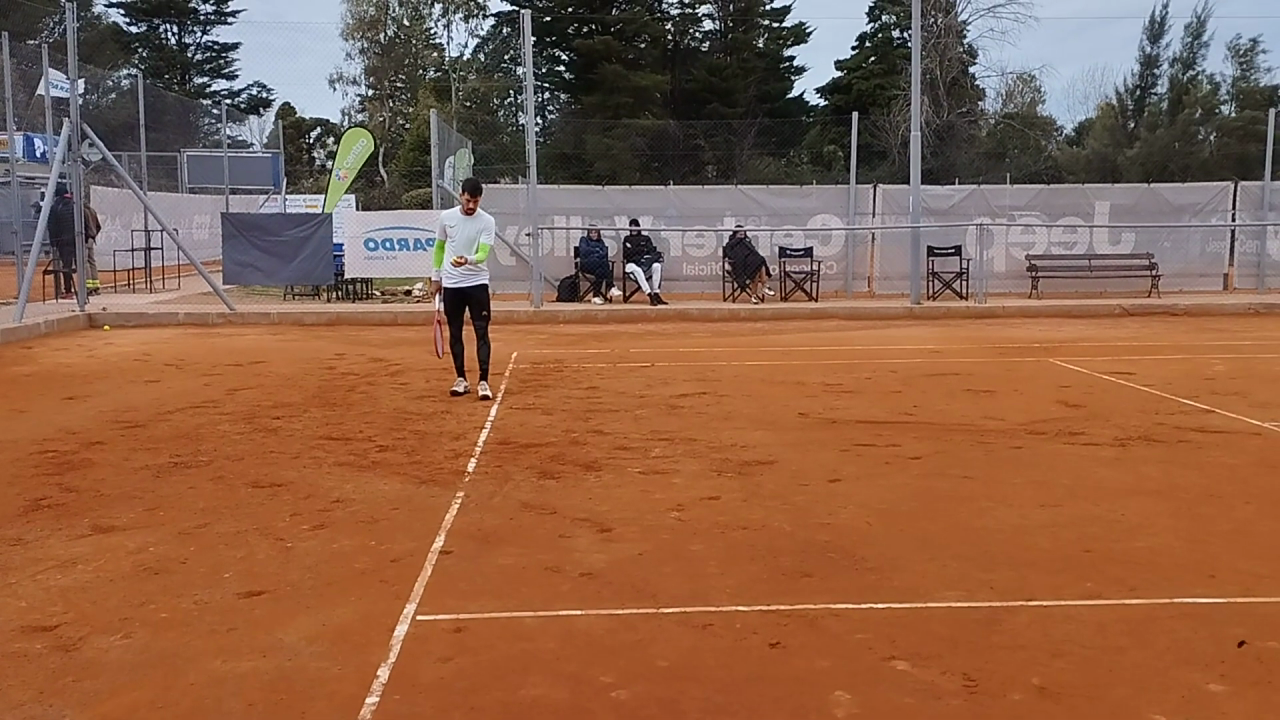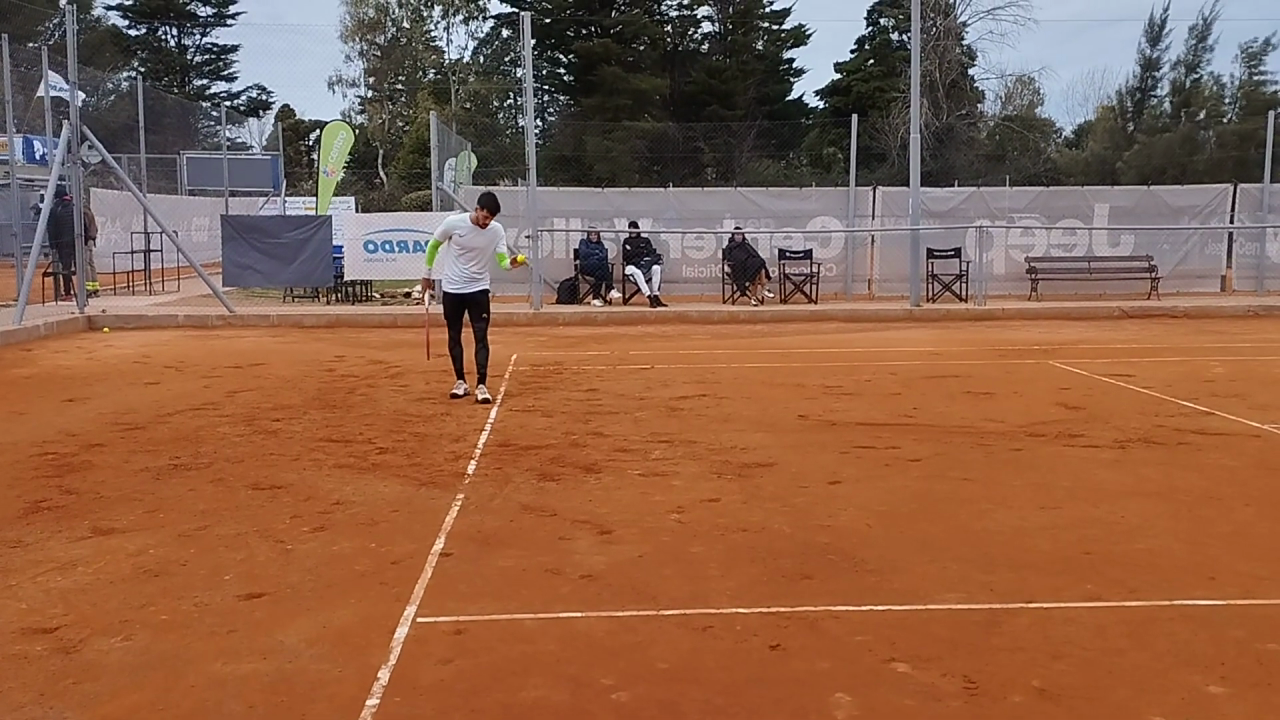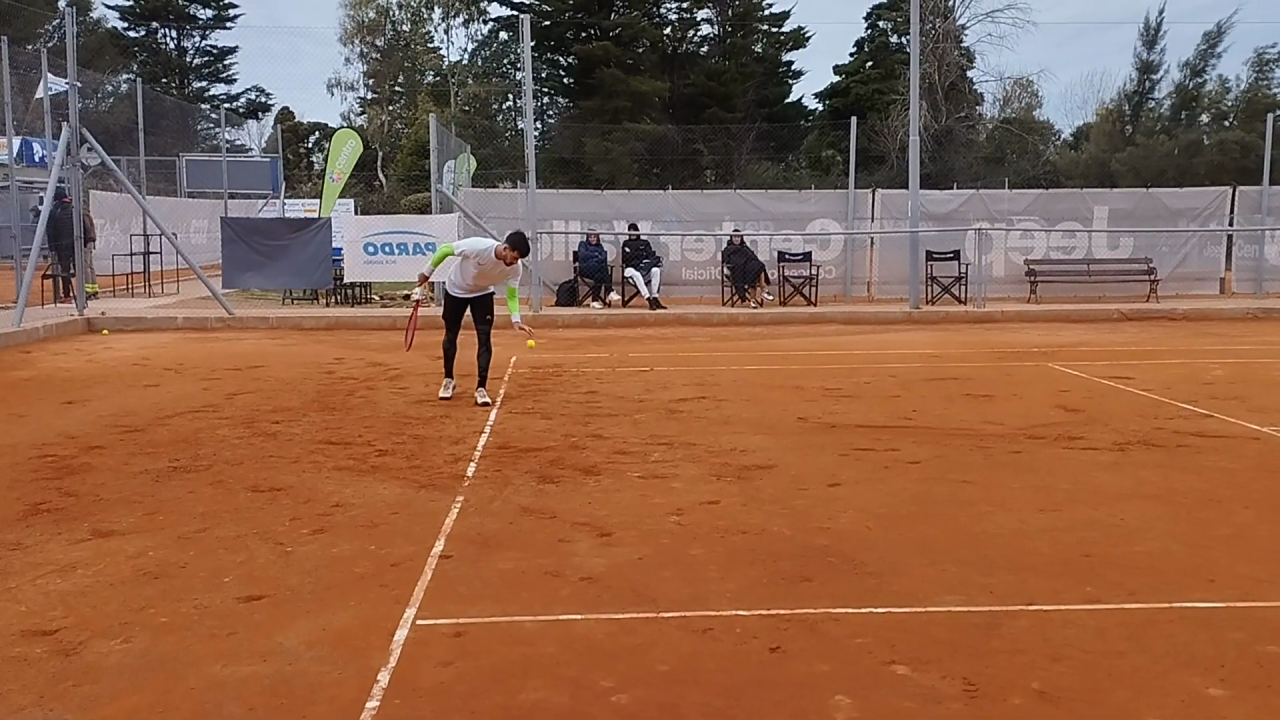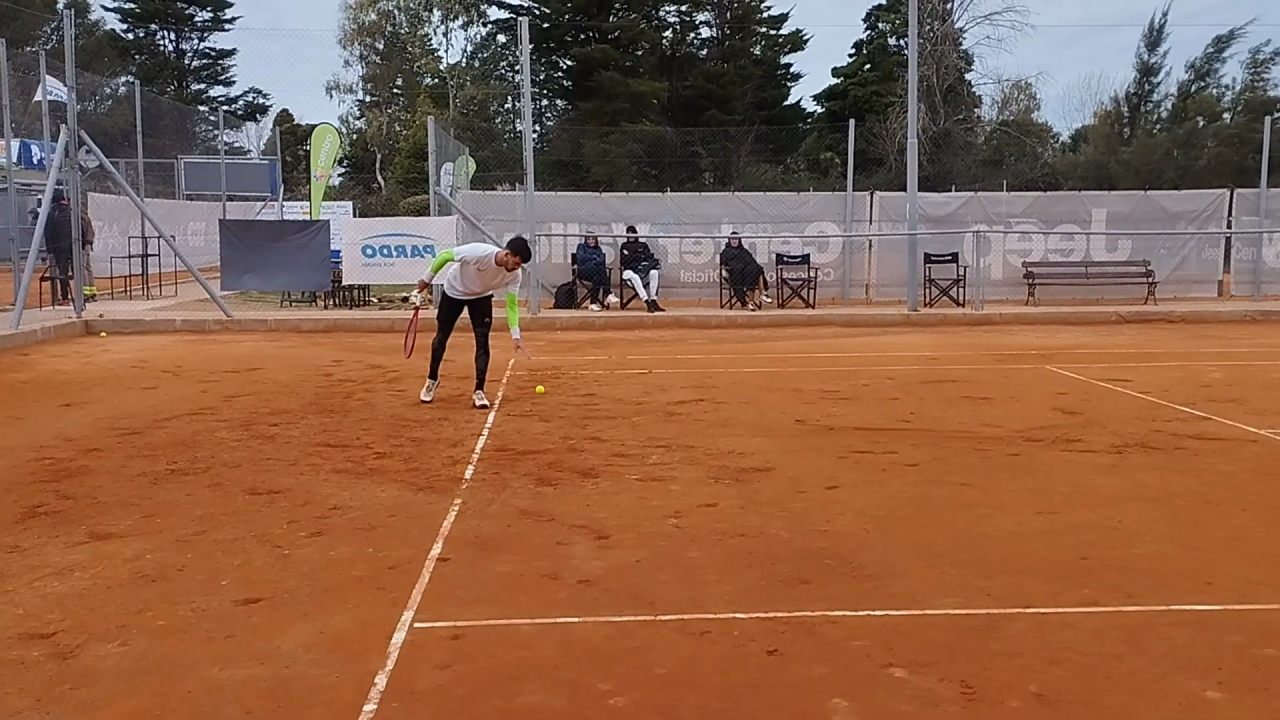
dt=0.5s
person 1, frame 1
left shoulder: (487, 221)
right shoulder: (446, 217)
left elbow: (483, 253)
right elbow: (439, 247)
left wrist: (468, 261)
right wrist: (436, 276)
left hip: (477, 284)
right hip: (451, 284)
left knee: (481, 332)
right knee: (455, 333)
left ankle: (483, 381)
right ankle: (461, 379)
person 1, frame 2
left shoulder: (497, 231)
right shoulder: (453, 223)
left elbow: (502, 258)
right elbow: (433, 246)
left wrist: (511, 263)
right wrist: (428, 275)
left hip: (478, 288)
right hip: (452, 288)
left knee: (481, 335)
right knee: (454, 336)
left ankle: (481, 385)
right ankle: (461, 381)
person 1, frame 3
left shoulder: (515, 268)
right shoulder: (477, 246)
left elbow: (512, 296)
right elbow: (445, 249)
left wrist: (516, 320)
right wrist: (427, 273)
left hip: (483, 294)
right hip: (455, 290)
left knee: (484, 338)
right knee: (451, 336)
left ankle: (481, 388)
right ankle: (449, 379)
person 1, frame 4
left shoulder: (514, 274)
right shoulder: (477, 252)
left elbow: (511, 305)
right elbow: (444, 255)
left wrist: (516, 336)
right wrist: (427, 280)
left hip: (481, 297)
right hip: (453, 292)
left knee: (482, 341)
right knee: (442, 336)
left ankle: (479, 391)
right ankle: (432, 380)
